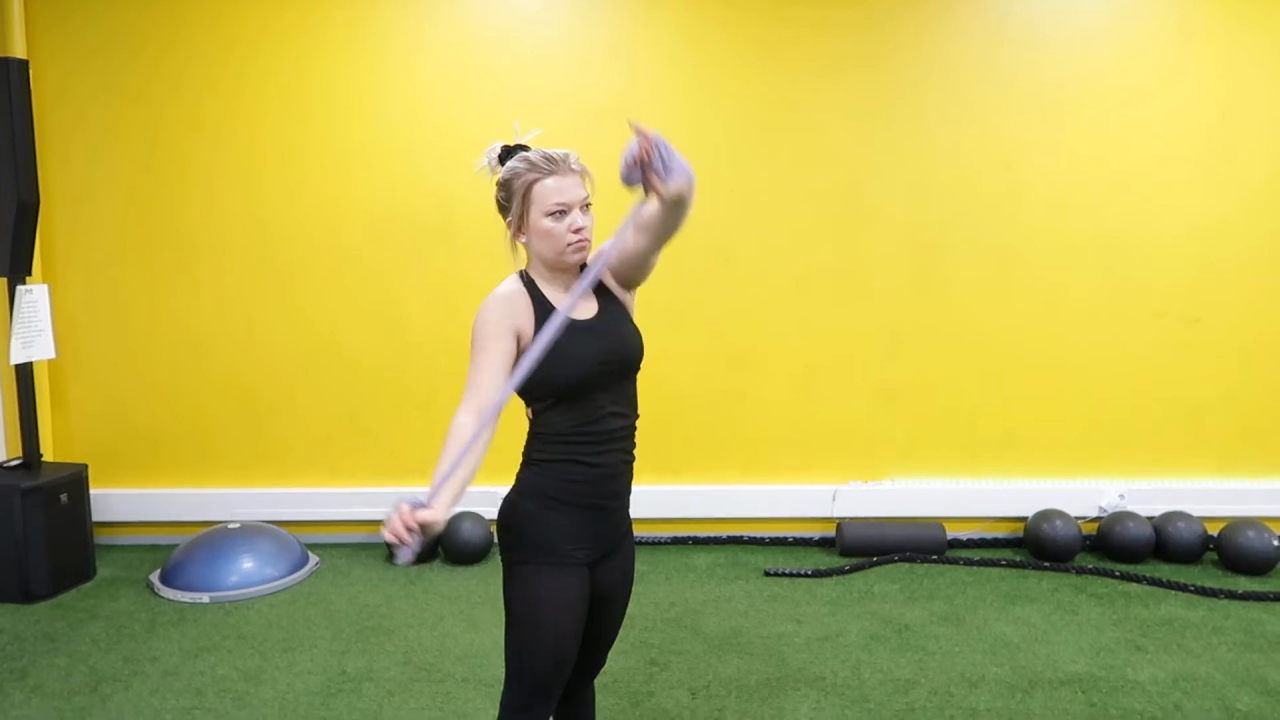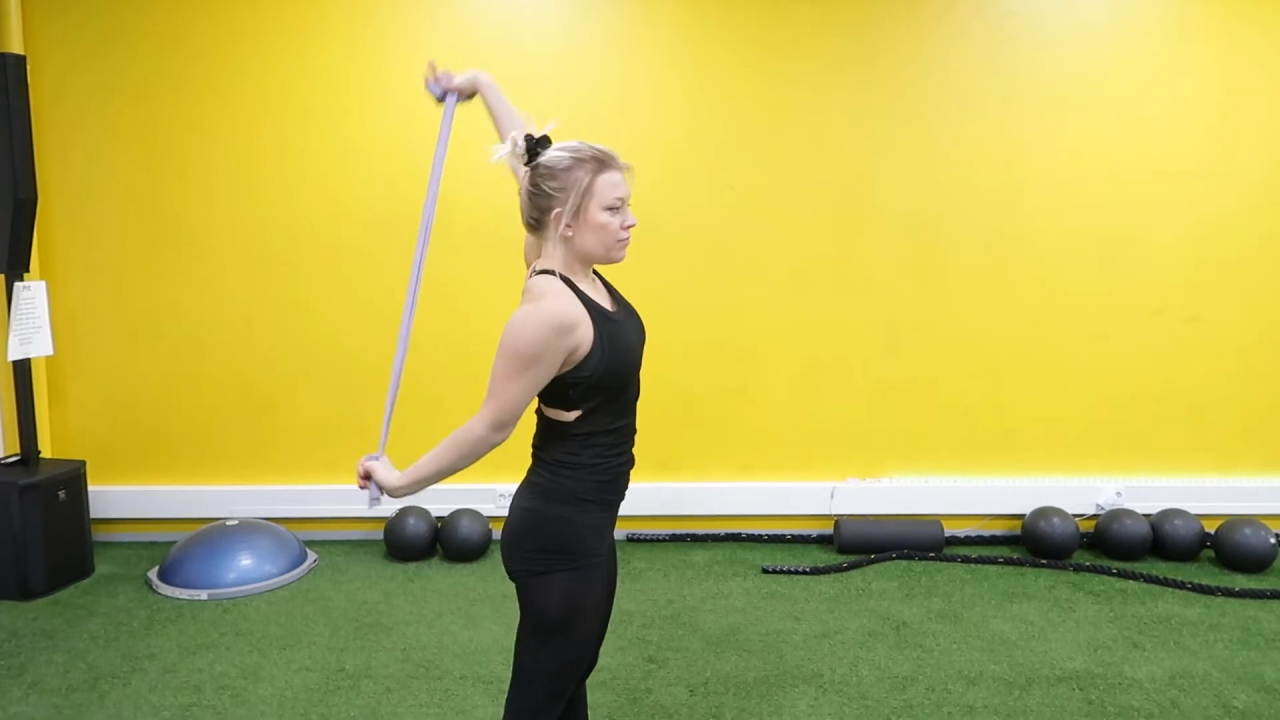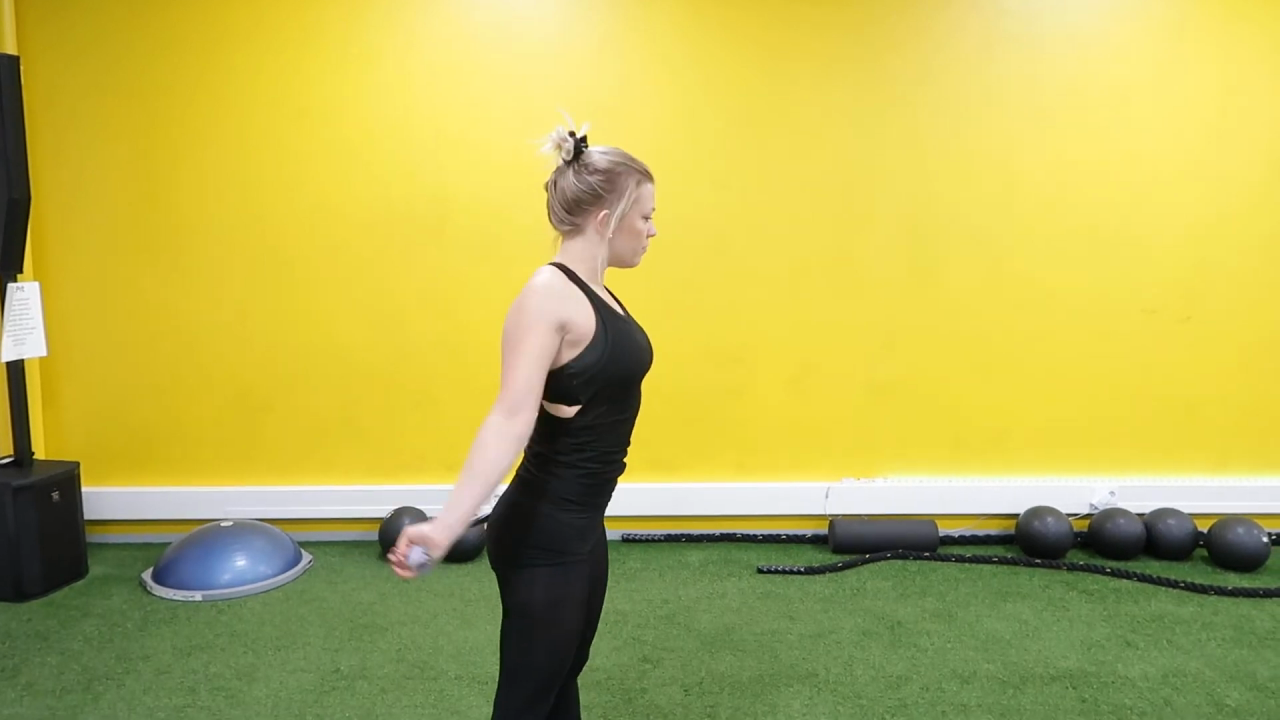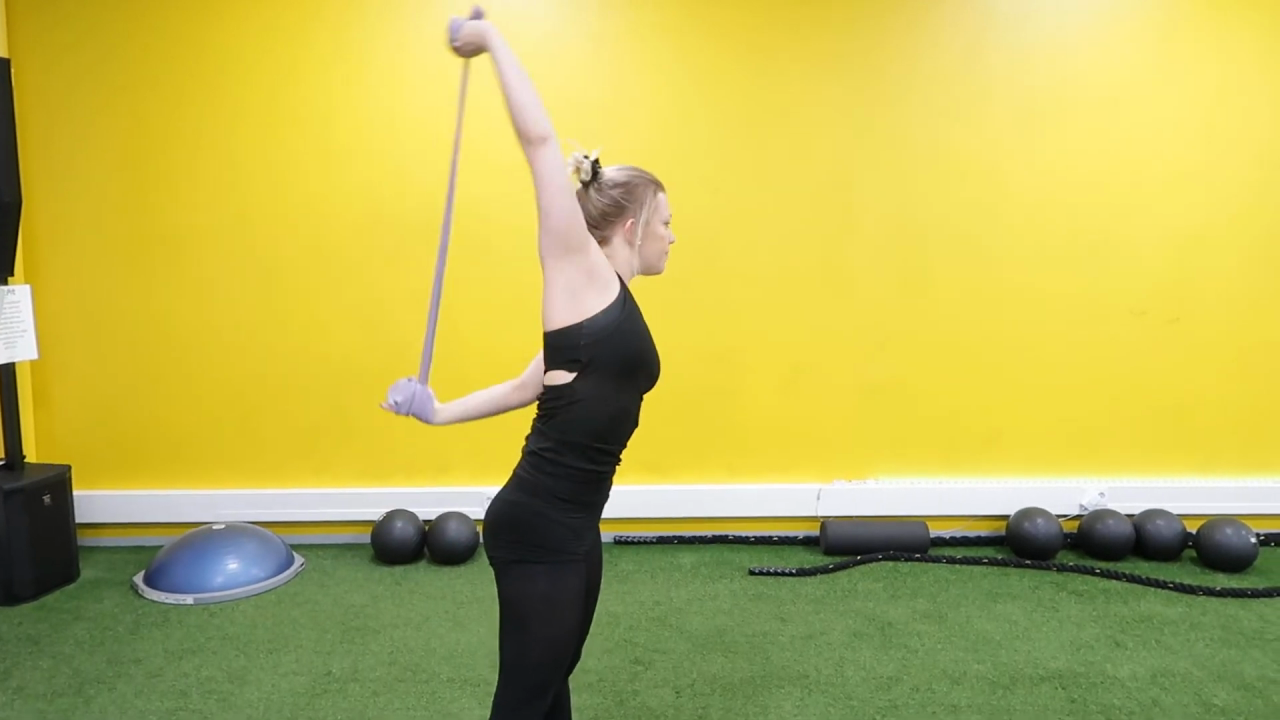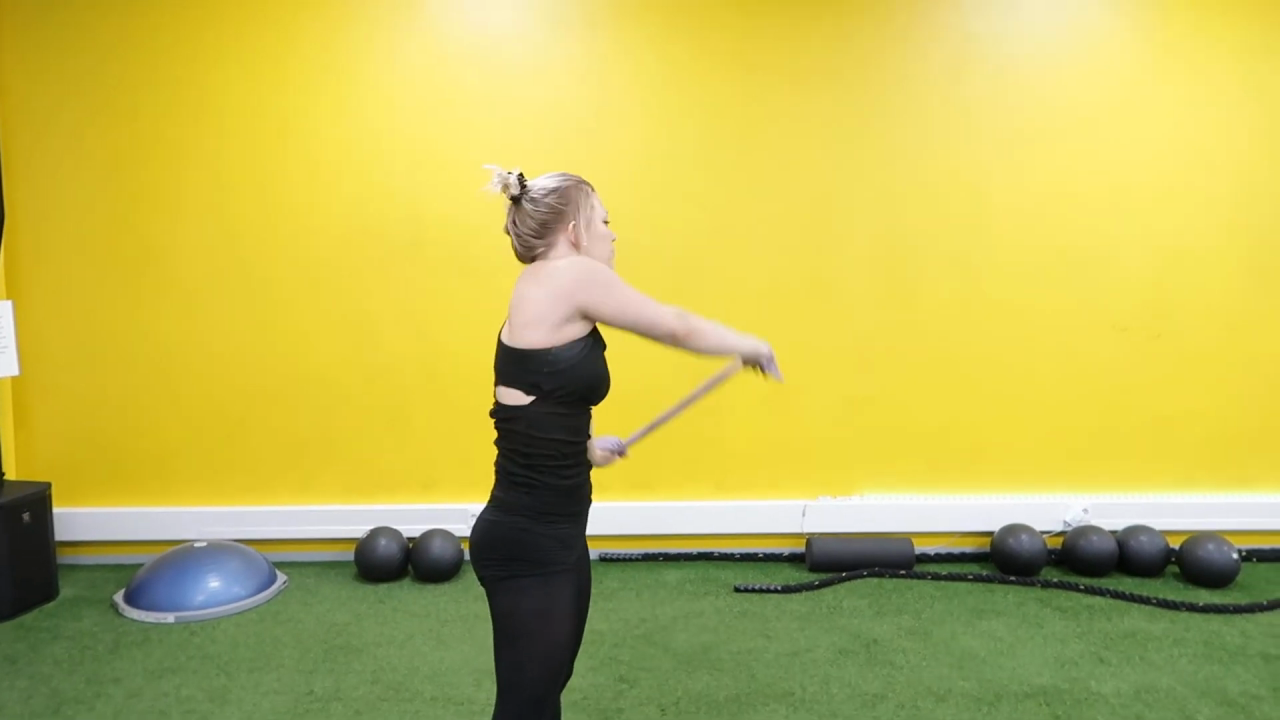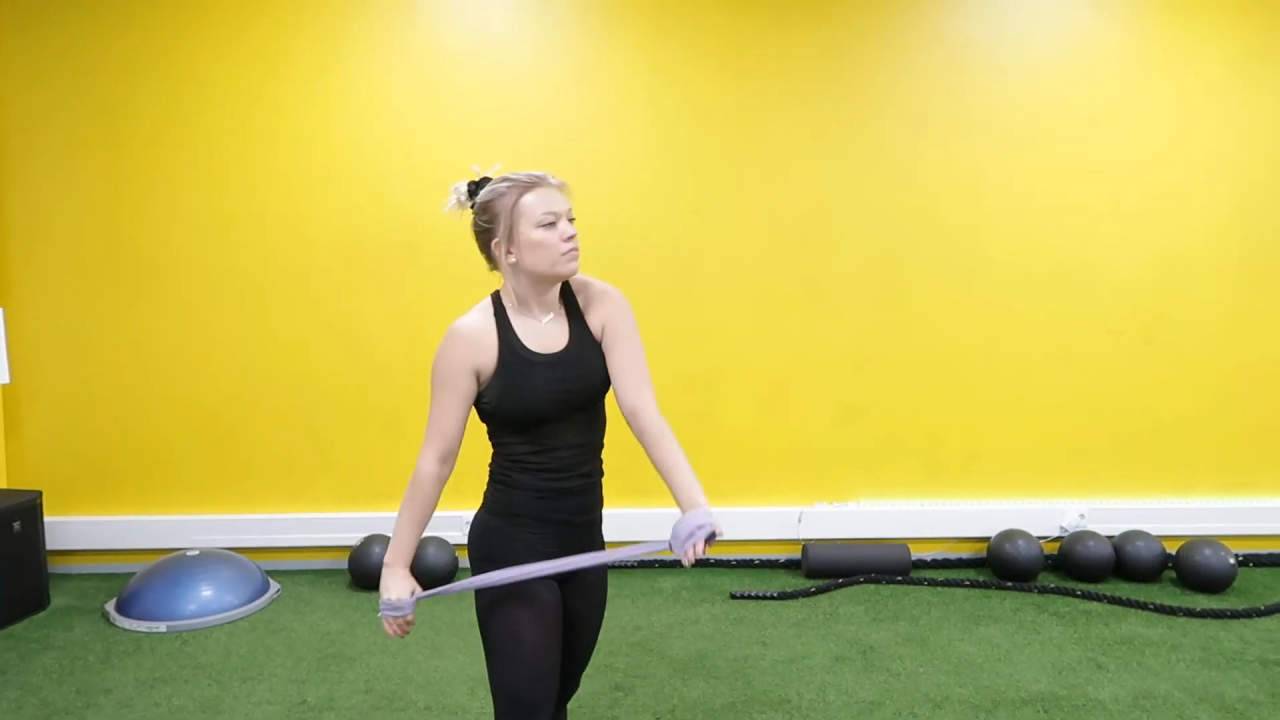
dt=0.7s
person 1, frame 1
left shoulder: (612, 276)
right shoulder: (511, 305)
left elbow: (653, 233)
right elbow: (477, 408)
left wrist: (672, 196)
right wrist: (440, 505)
left hip: (610, 523)
right hip: (545, 530)
person 1, frame 2
left shoulder: (574, 268)
right shoulder: (550, 309)
left elbow: (535, 165)
right elbow: (492, 424)
left wrist: (485, 87)
right wrist: (405, 482)
left hip: (580, 525)
right hip: (560, 536)
person 1, frame 3
left shoulder: (592, 292)
right shoulder: (548, 295)
right elbow: (510, 418)
right wrist: (447, 526)
left hip: (580, 525)
right hip: (544, 533)
person 1, frame 4
left shoulder: (612, 308)
right shoulder: (578, 272)
left elbow: (532, 384)
right elbow: (540, 142)
left wrist: (445, 413)
right wrist: (495, 41)
left hip: (571, 524)
right hip: (538, 525)
person 1, frame 5
left shoulder: (555, 300)
right shoulder: (561, 277)
right elbow: (676, 326)
left wrist: (587, 446)
right wrist: (746, 345)
left hip: (555, 537)
right hip: (527, 542)
person 1, frame 6
left shoulder: (601, 304)
right shoulder: (471, 336)
left elbow: (640, 403)
right elbow: (436, 458)
left wrist: (693, 501)
right wrist: (397, 564)
left hip: (582, 540)
right hip: (513, 549)
